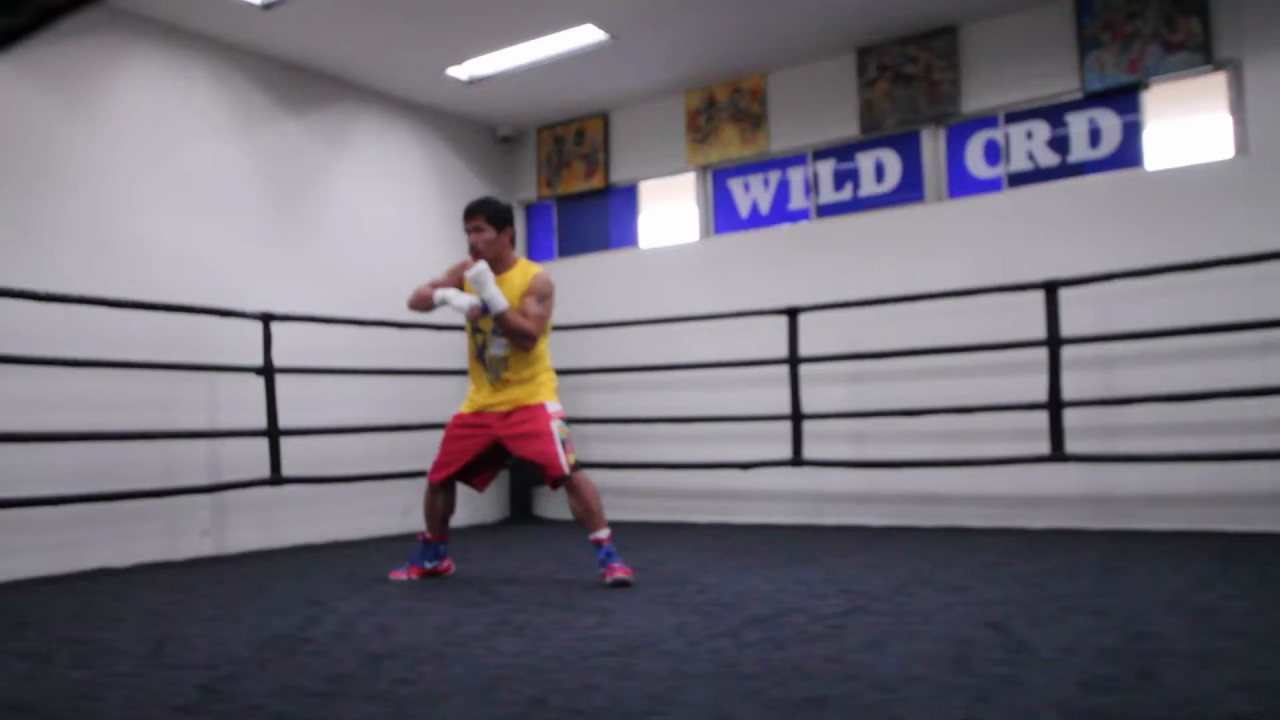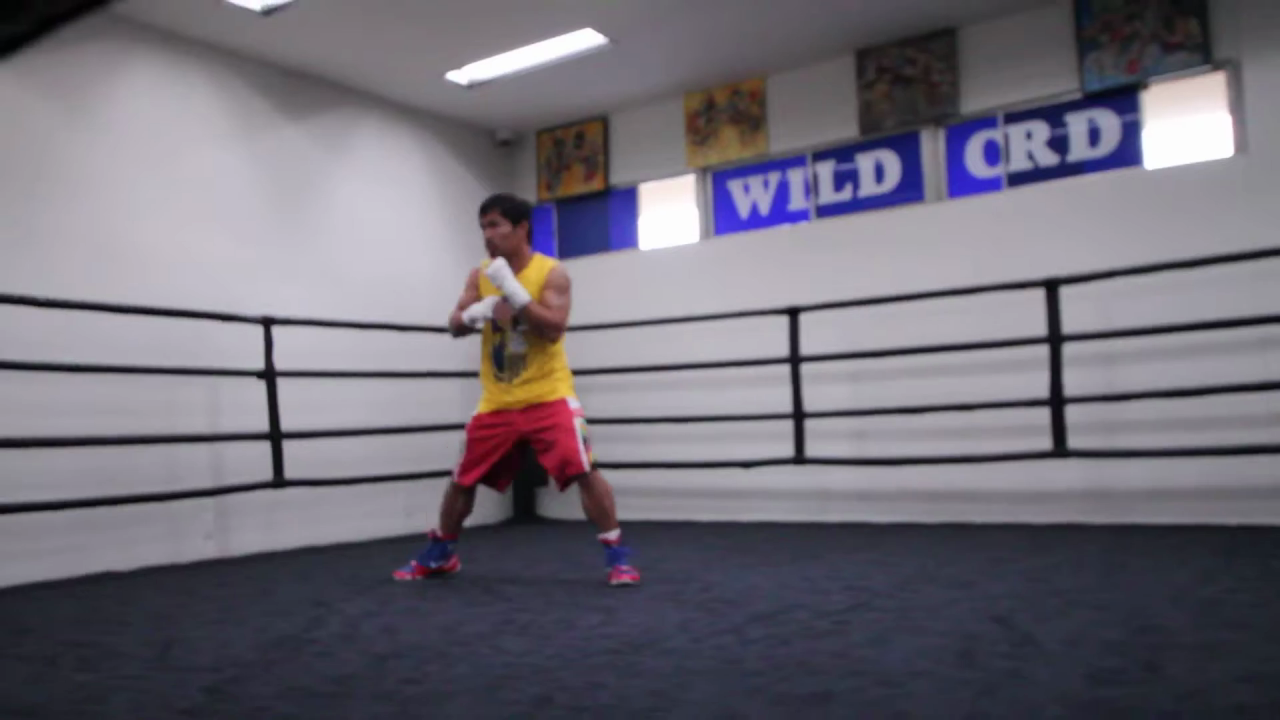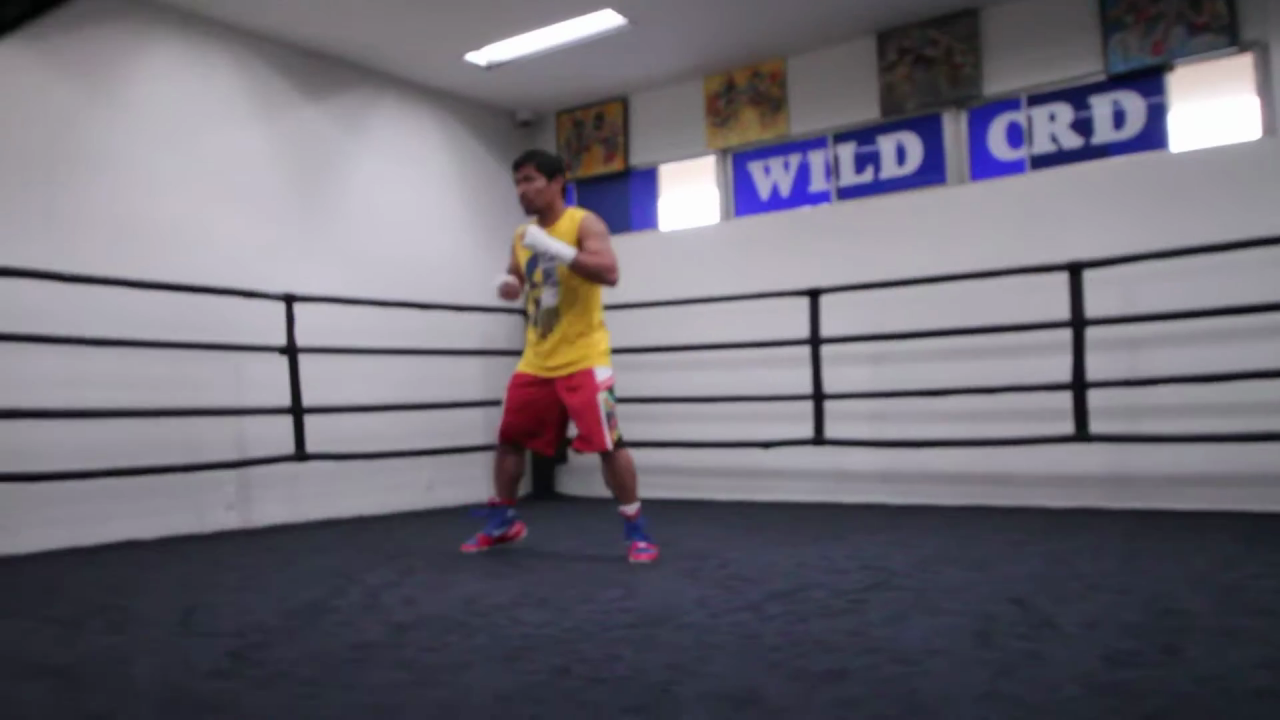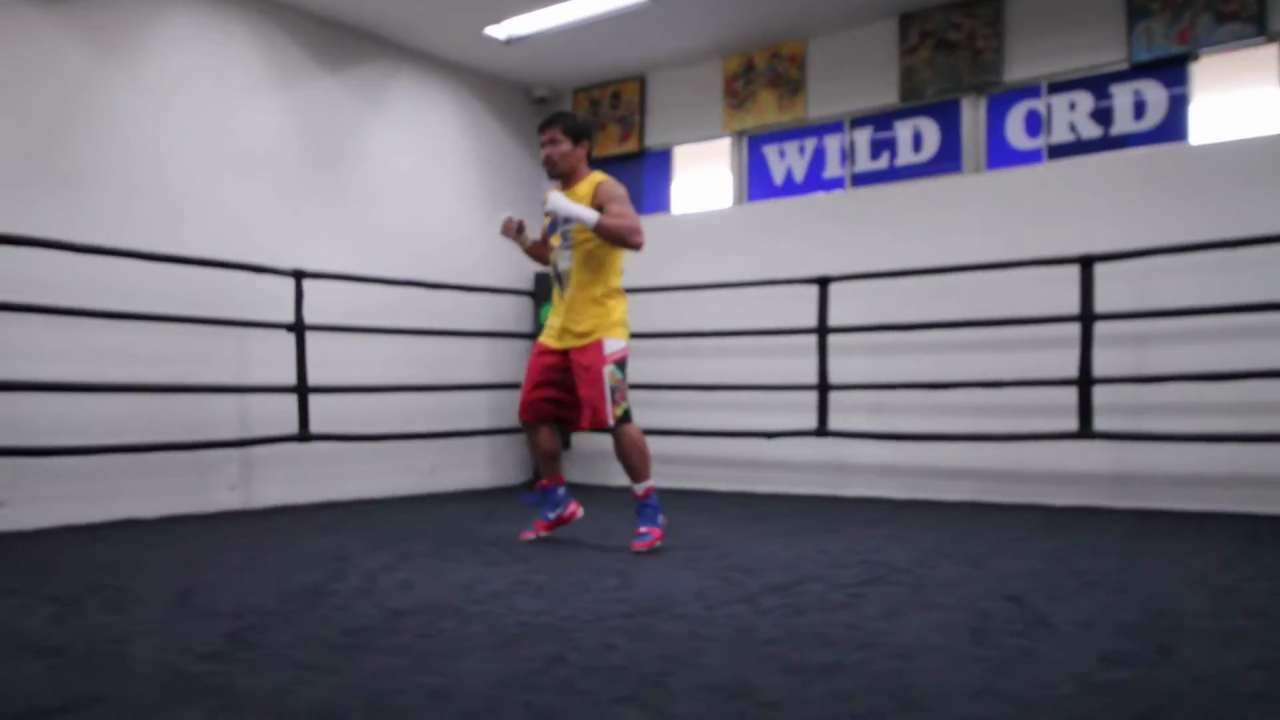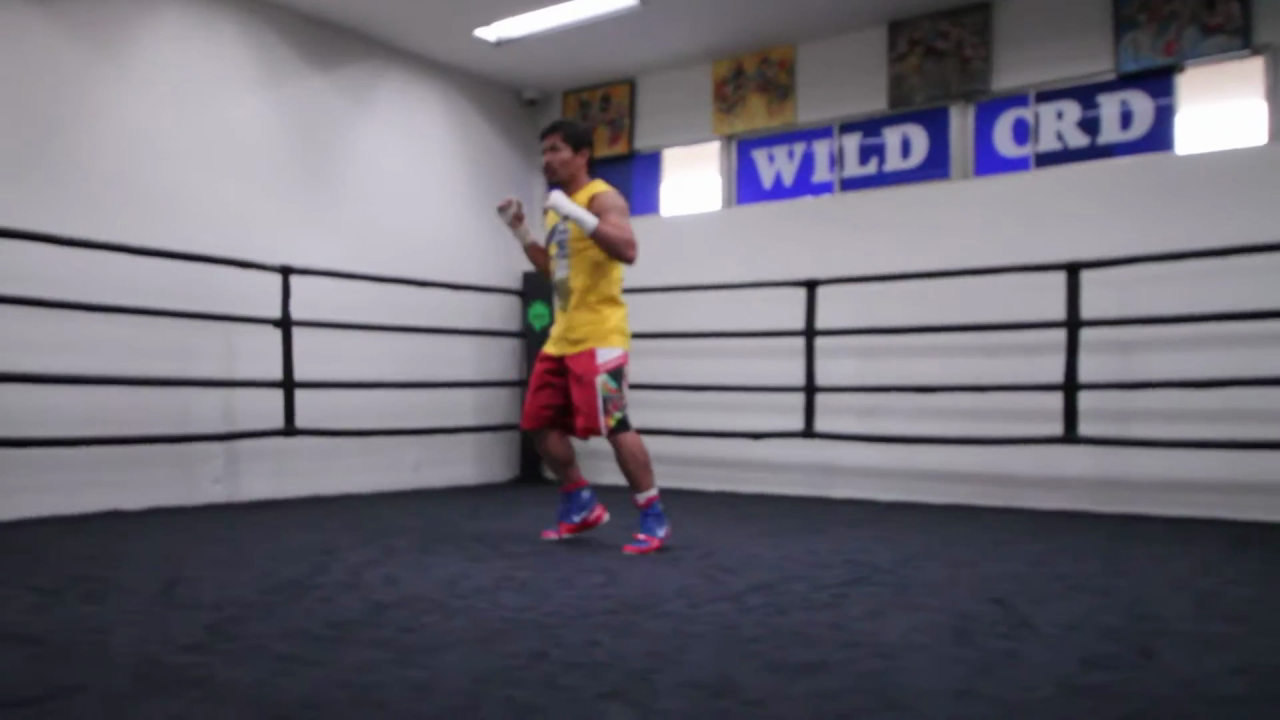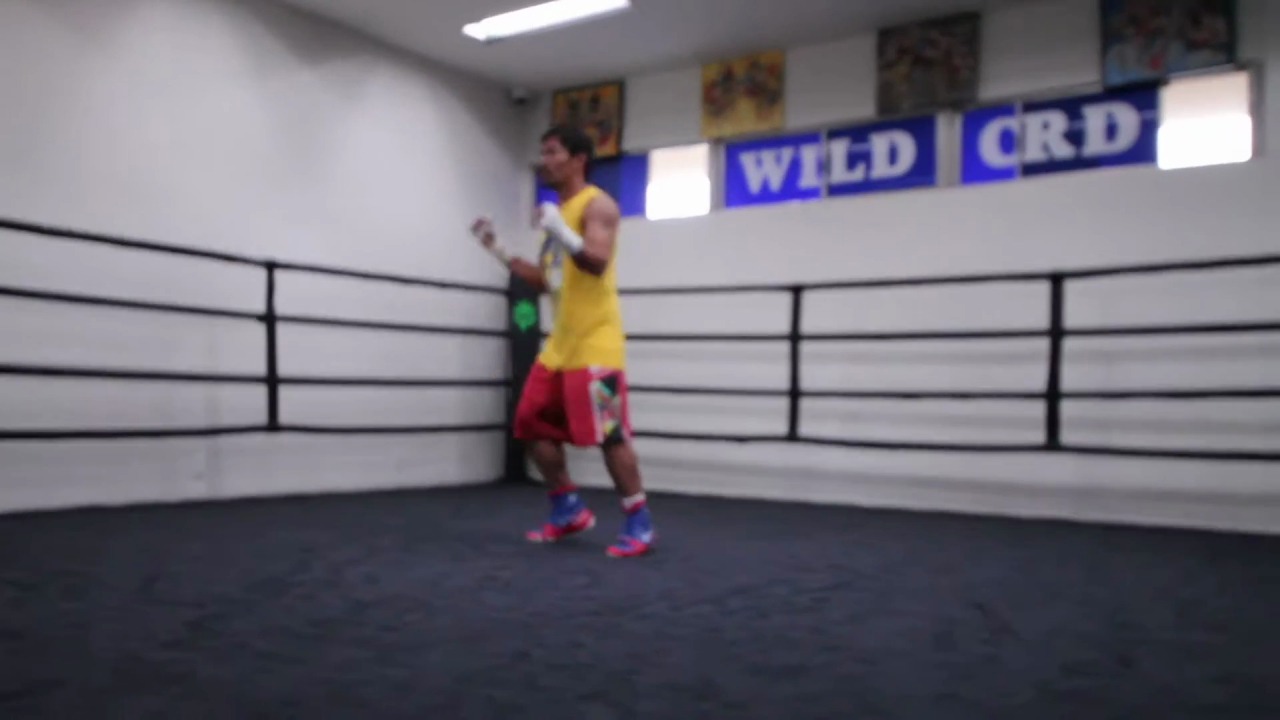
dt=0.1s
person 1, frame 1
left shoulder: (536, 279)
right shoulder: (465, 271)
left elbow: (531, 336)
right elbow: (416, 300)
left wrist: (492, 295)
right wrist: (445, 296)
left hip: (530, 398)
right hip: (482, 402)
left knee: (567, 472)
right knee: (440, 478)
left ankle: (609, 556)
right ankle: (432, 555)
person 1, frame 2
left shoulder: (552, 274)
right shoulder: (482, 274)
left elbow: (553, 330)
right elbow: (456, 325)
left wrist: (511, 288)
right wrist: (474, 313)
left hip: (548, 394)
right hip: (498, 401)
left knee: (583, 470)
right knee: (463, 481)
left ankle: (618, 557)
right ankle: (439, 554)
person 1, frame 3
left shoulder: (585, 225)
right shoulder: (526, 232)
left elbow: (608, 272)
left wrist: (555, 248)
right wrist: (508, 285)
left hip: (585, 359)
right hip: (536, 360)
left knee: (607, 443)
right knee: (510, 439)
left ankle: (637, 532)
right ankle: (502, 522)
person 1, frame 4
left shoulder: (605, 188)
right shoulder: (555, 196)
left elbow: (634, 236)
left wrist: (577, 213)
right wrist: (522, 237)
left hip: (599, 328)
right hip: (558, 330)
left knee: (618, 420)
right knee: (534, 415)
left ankle: (649, 513)
right ankle: (556, 502)
person 1, frame 5
left shoulder: (603, 198)
right shoulder: (556, 208)
left elbow: (627, 252)
left wrist: (578, 216)
right wrist: (521, 232)
left hip: (601, 335)
right hip: (564, 337)
left knee: (616, 428)
right knee: (541, 423)
left ankle: (654, 521)
right ankle: (580, 506)
person 1, frame 6
left shoulder: (596, 204)
right shoulder: (555, 214)
left elbow: (598, 261)
right elbow: (539, 278)
left wrist: (562, 233)
right wrist: (497, 250)
left hip: (595, 346)
right hip: (560, 346)
left knee: (608, 435)
right knee: (532, 429)
left ankle: (639, 524)
right ankle: (568, 510)
